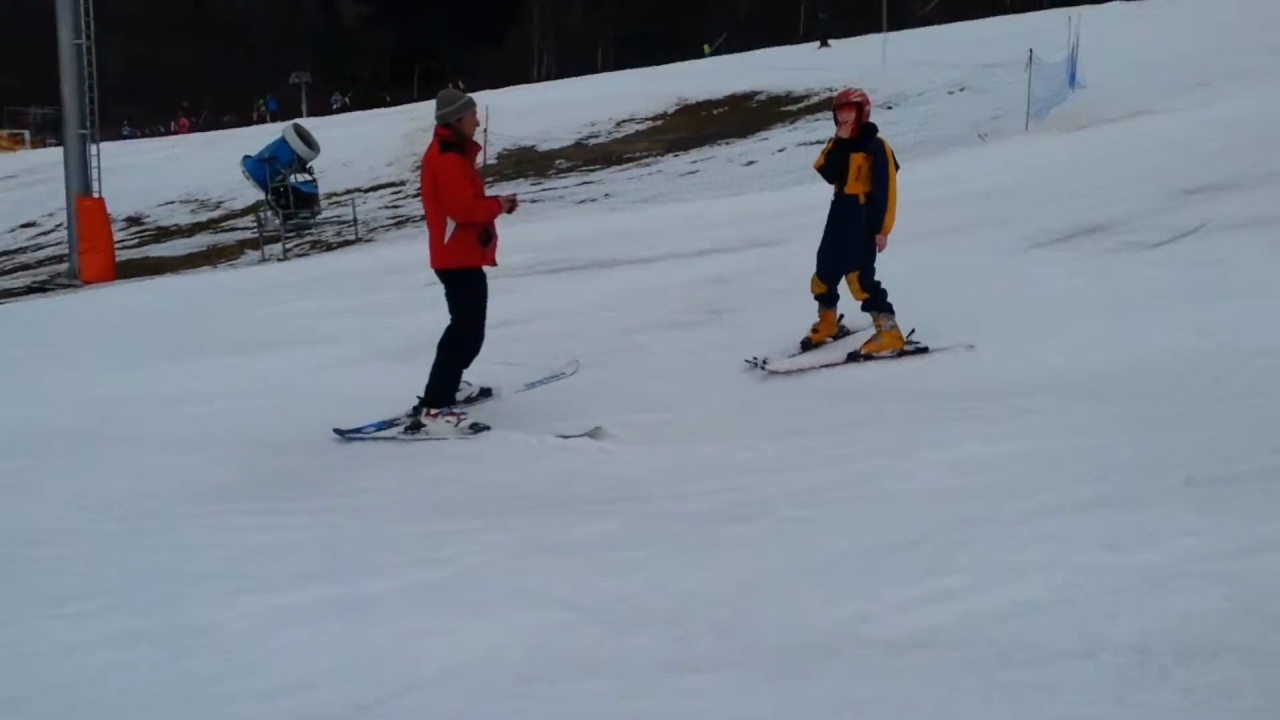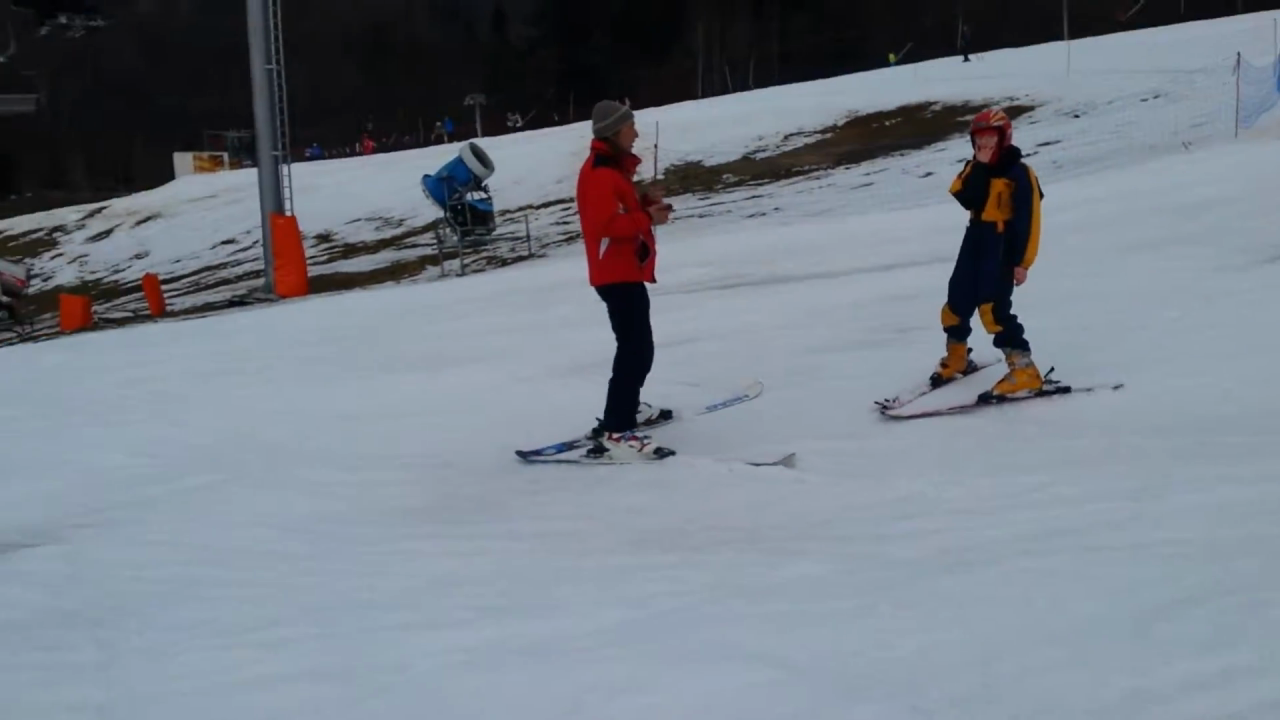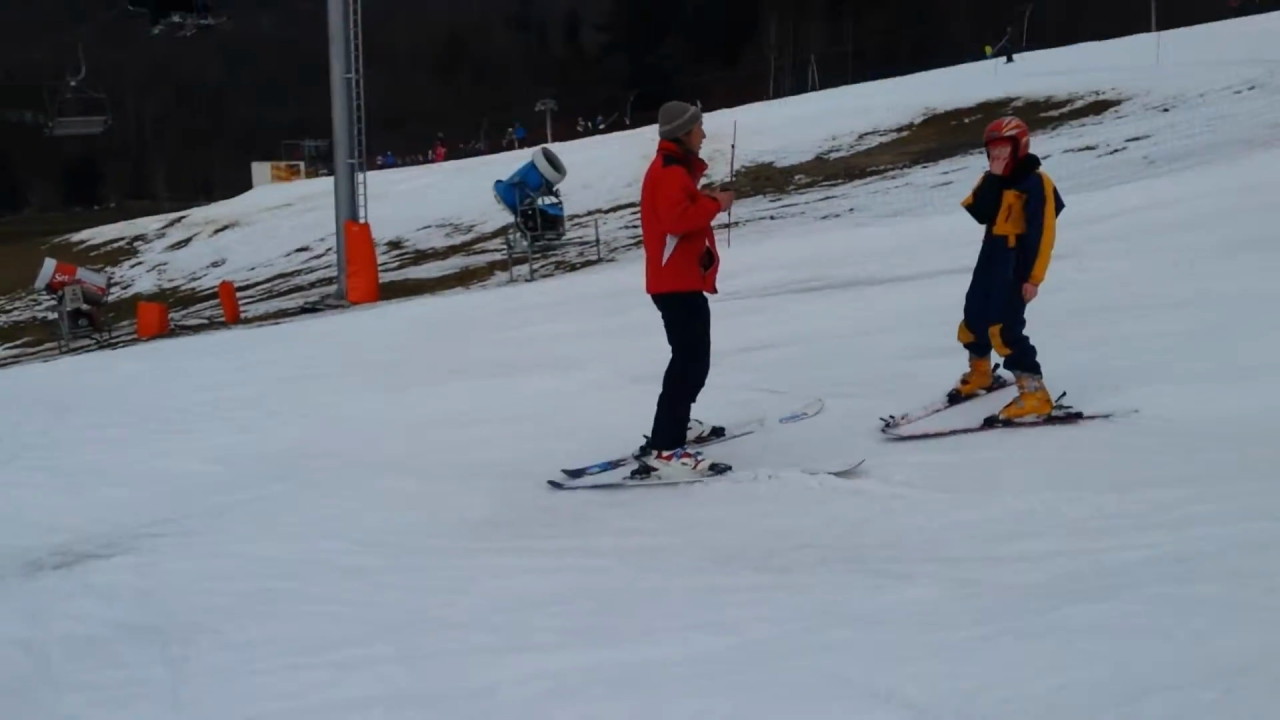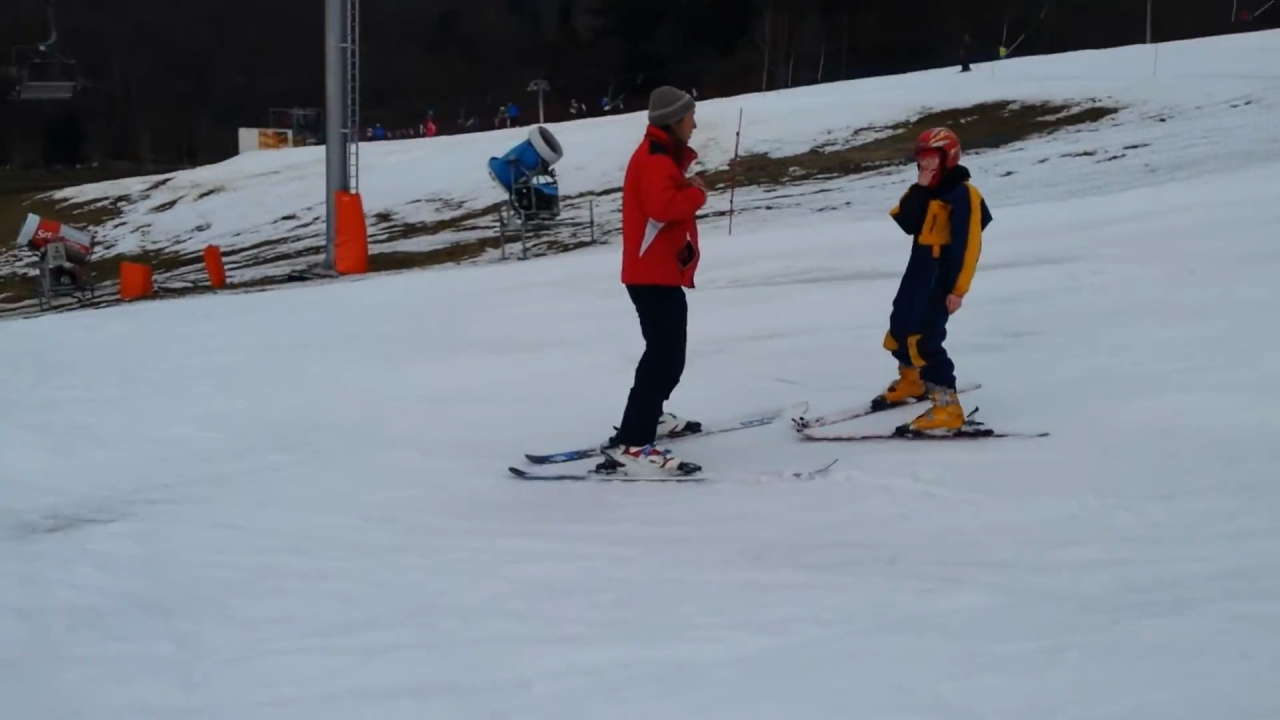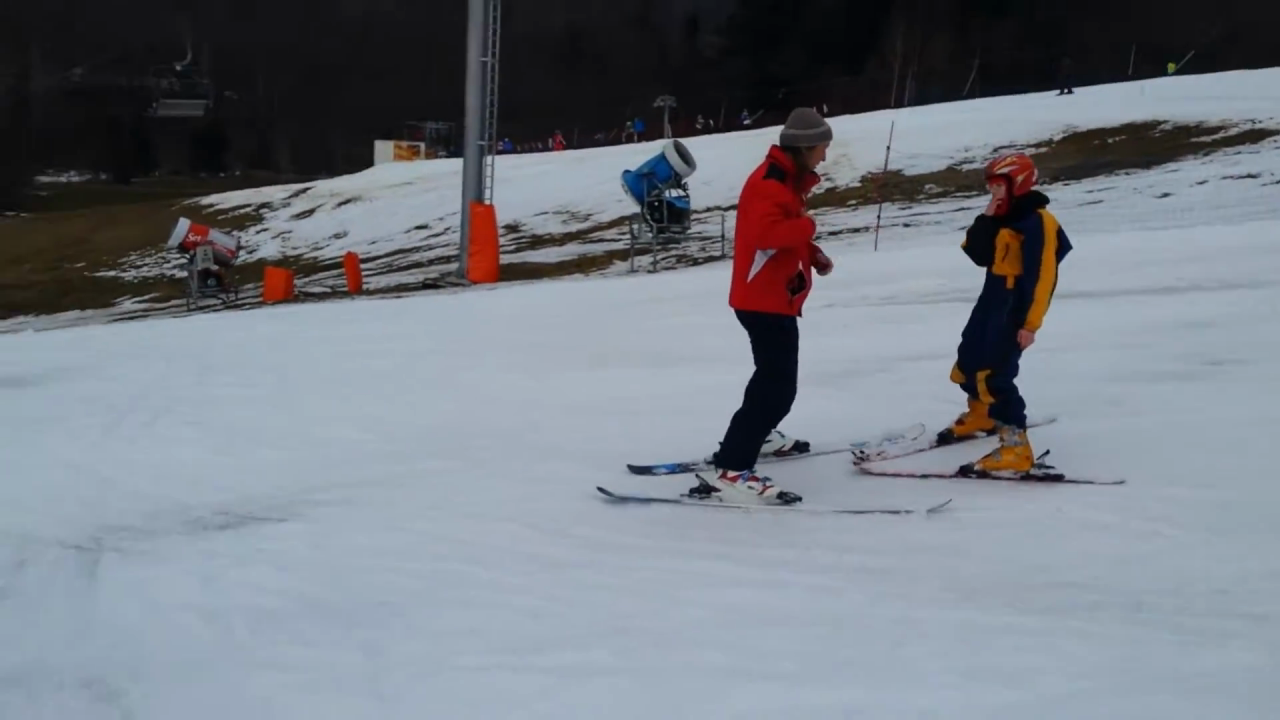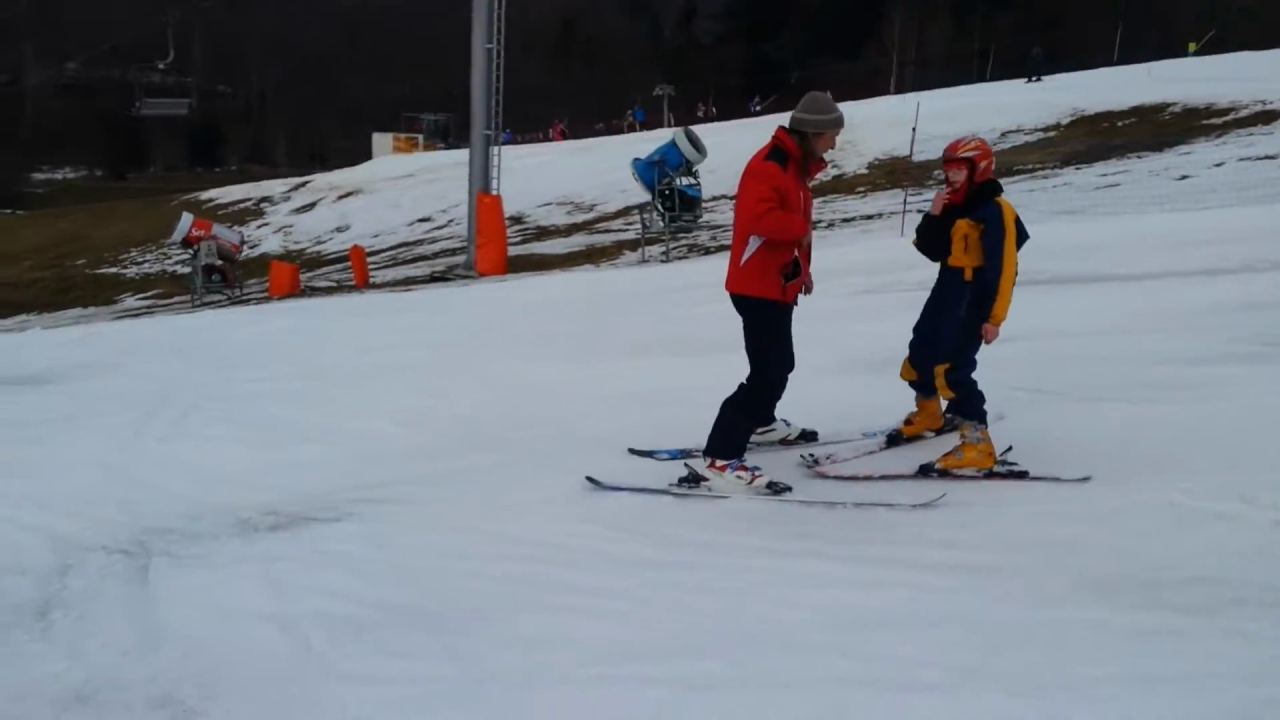
dt=0.5s
person 1, frame 1
left shoulder: (448, 153)
right shoulder: (448, 157)
right elbow: (463, 208)
left wrist: (493, 203)
right wrist: (497, 205)
left hip: (457, 255)
right hip: (460, 257)
left knee: (463, 325)
right knee: (468, 333)
left ankle: (447, 387)
right ankle: (435, 408)
person 1, frame 2
left shoulder: (612, 167)
right shoulder: (600, 172)
right elbow: (606, 223)
left wrist: (645, 203)
right wrist: (648, 218)
left hip: (624, 270)
right hip: (617, 274)
left knee: (634, 346)
right knee: (638, 350)
left ankle: (625, 409)
right ankle: (616, 431)
person 1, frame 3
left shoulder: (673, 168)
right shoulder: (669, 170)
right elbow: (676, 220)
left wrist: (707, 202)
right wrist: (714, 205)
left hip: (679, 279)
right hip: (678, 282)
left knee: (688, 358)
right knee: (692, 363)
left ankle: (676, 424)
right ankle: (665, 448)
person 1, frame 4
left shoulder: (660, 155)
right shoulder: (655, 157)
right elbow: (664, 206)
left wrist: (690, 191)
right wrist: (697, 194)
left hip: (657, 271)
right hip: (656, 274)
left knee: (663, 351)
right knee: (668, 358)
left ankle: (649, 416)
right ankle: (631, 443)
person 1, frame 5
left shoulder: (784, 179)
right shoulder: (770, 181)
right elbow: (764, 233)
left wrist: (813, 255)
right wrist: (807, 227)
left hip: (771, 296)
right hip: (765, 300)
left knee: (773, 374)
right knee: (779, 387)
left ankle: (757, 435)
right ankle: (730, 467)
person 1, frame 6
left shoulder: (793, 165)
right shoulder: (771, 164)
right elbow: (757, 218)
left wrist: (800, 269)
right wrist: (801, 226)
left hip: (776, 284)
right hip: (760, 286)
left knee: (778, 363)
right knee: (768, 373)
left ankle: (761, 423)
person 2, frame 1
left shoulder: (876, 146)
right shoulder: (838, 144)
left elbow: (886, 190)
right elbow: (829, 174)
left wrist: (883, 229)
right wrist: (839, 143)
left hip: (864, 216)
right hip: (840, 213)
left knee: (858, 275)
right knee: (825, 272)
left ankle: (889, 332)
right ankle: (828, 324)
person 2, frame 2
left shoulder: (1019, 172)
right shoulder: (975, 168)
left elbow: (1029, 220)
right elbow: (966, 199)
left wrist: (1024, 261)
right wrist: (979, 167)
left hip: (1002, 244)
right hip: (975, 239)
left knee: (992, 307)
right knee: (957, 301)
left ankle: (1024, 371)
right ankle: (957, 357)
person 2, frame 3
left shoulder: (1035, 182)
right shoulder: (995, 179)
left elbow: (1043, 232)
right elbow: (981, 214)
left wrist: (1034, 276)
right wrist: (992, 180)
left hip: (1016, 259)
right hip: (991, 254)
left knee: (1003, 328)
right knee: (973, 318)
left ankle: (1035, 393)
right ankle: (980, 373)
person 2, frame 4
left shoulder: (962, 193)
right shoulder: (925, 189)
left elbow: (968, 244)
right elbow: (909, 225)
left wrist: (958, 288)
right wrist: (918, 190)
left hip: (943, 271)
right hip: (919, 265)
left knee: (923, 338)
right knee: (899, 328)
left ankle: (947, 406)
right ankle: (912, 381)
person 2, frame 5
left shoulder: (1037, 222)
right shoulder: (1002, 217)
left elbow: (1042, 276)
right elbow: (979, 255)
left wrist: (1031, 322)
right wrist: (985, 219)
left hip: (1016, 304)
right hip: (992, 298)
left knee: (994, 373)
right knee: (968, 361)
left ankle: (1016, 447)
right ankle: (980, 415)
person 2, frame 6
left shoulder: (995, 211)
right shoulder: (952, 206)
left elbow: (1003, 268)
right elbow: (934, 252)
left wrist: (994, 316)
right wrist: (933, 218)
left hip: (973, 297)
right hip: (945, 290)
left knee: (950, 368)
right knee: (919, 355)
left ankle: (978, 445)
right ankle: (929, 414)
